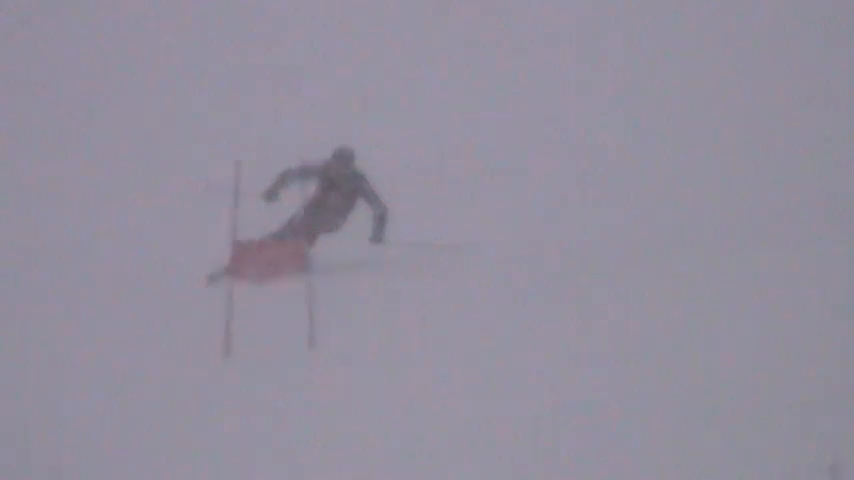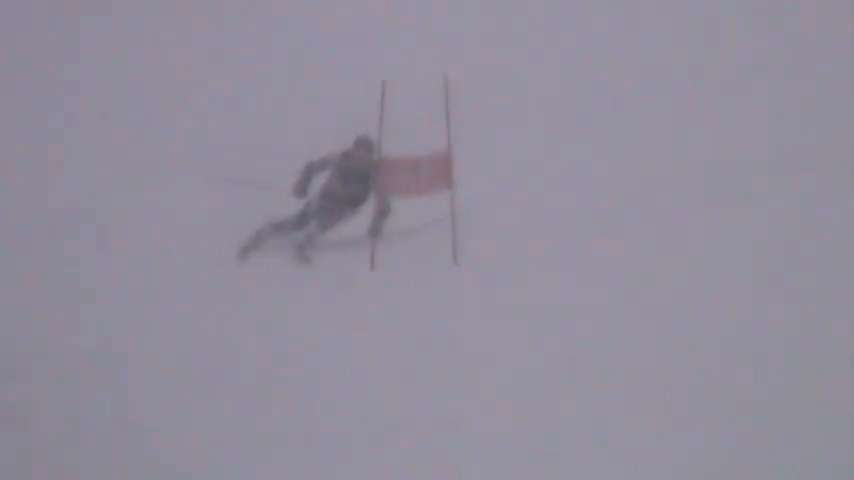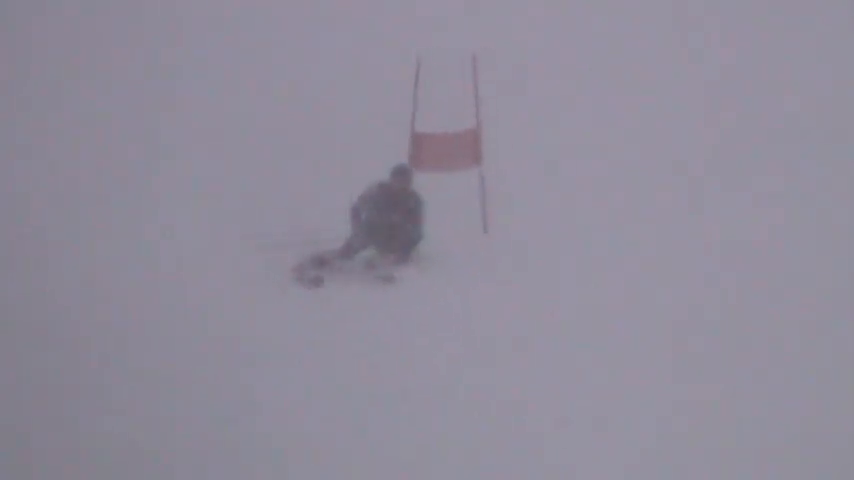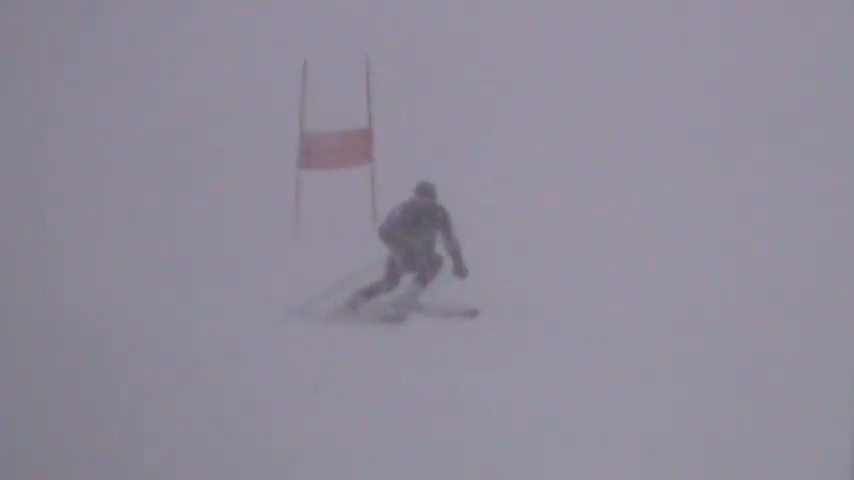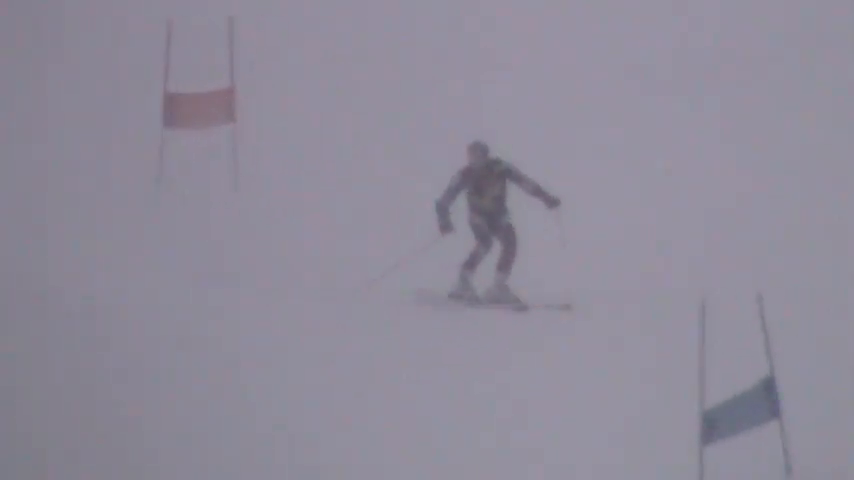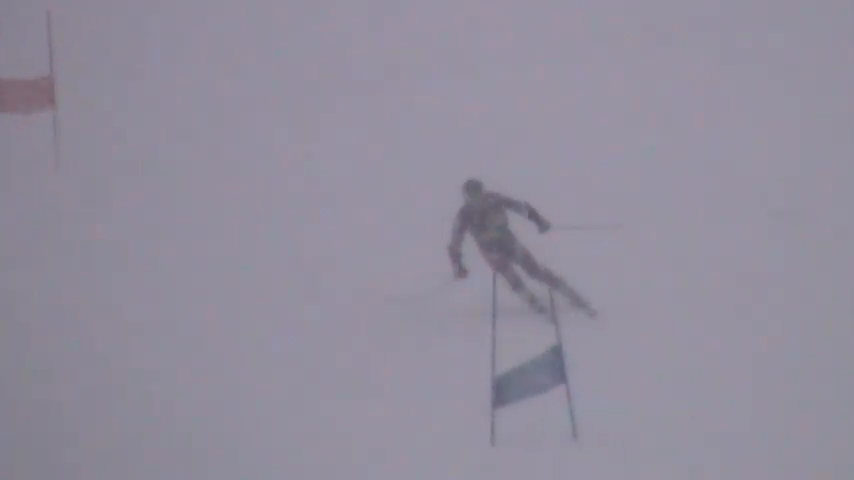
dt=0.3s
person 1, frame 1
left shoulder: (358, 182)
right shoulder: (323, 168)
left elbow: (379, 207)
right elbow: (292, 173)
left wrist: (378, 231)
right wrist: (274, 189)
left hip: (333, 217)
right hip: (312, 211)
person 1, frame 2
left shoulder: (374, 172)
right shoulder: (342, 159)
left elbow: (384, 202)
right elbow: (311, 167)
left wrist: (377, 225)
right wrist: (301, 184)
left hip: (346, 207)
right hip: (326, 198)
right knee: (298, 223)
person 1, frame 3
left shoulder: (413, 201)
right shoulder: (377, 190)
left elbow: (415, 231)
right elbow: (356, 210)
left wrist: (406, 252)
right wrist: (358, 232)
left hip: (391, 236)
right hip: (368, 233)
right knee: (346, 254)
person 1, frame 4
left shoulder: (439, 213)
right shoulder: (403, 210)
left elbow: (449, 238)
right elbow: (384, 232)
left wrist: (458, 263)
right wrist: (397, 247)
left hip: (420, 257)
right hip: (399, 254)
left knee: (437, 261)
right knee: (390, 283)
left ankle: (407, 299)
right ankle: (357, 300)
person 1, frame 5
left shoulder: (499, 167)
right shoulder: (464, 175)
left elbow: (524, 181)
right elbow: (443, 203)
left wrist: (546, 196)
right wrist: (443, 221)
left hip: (499, 215)
right hip: (478, 217)
left knee: (510, 244)
right knee: (484, 245)
left ankle: (498, 289)
right ankle: (463, 285)
person 1, frame 6
left shoulder: (493, 199)
right shoulder: (463, 216)
left elbow: (520, 206)
right elbow: (454, 244)
left wrist: (539, 221)
right wrist: (458, 266)
left hip: (510, 243)
right hip: (491, 252)
left knee: (536, 271)
right knee: (509, 274)
left ankle: (573, 296)
right ankle: (532, 300)
